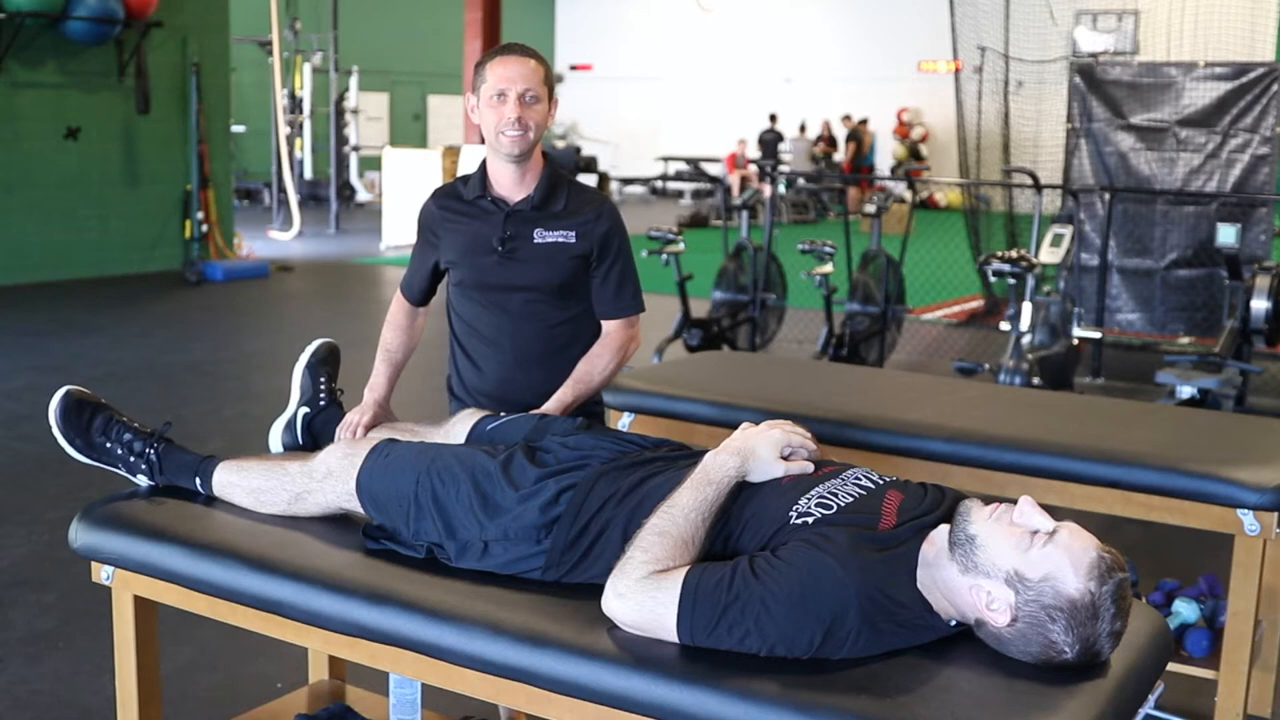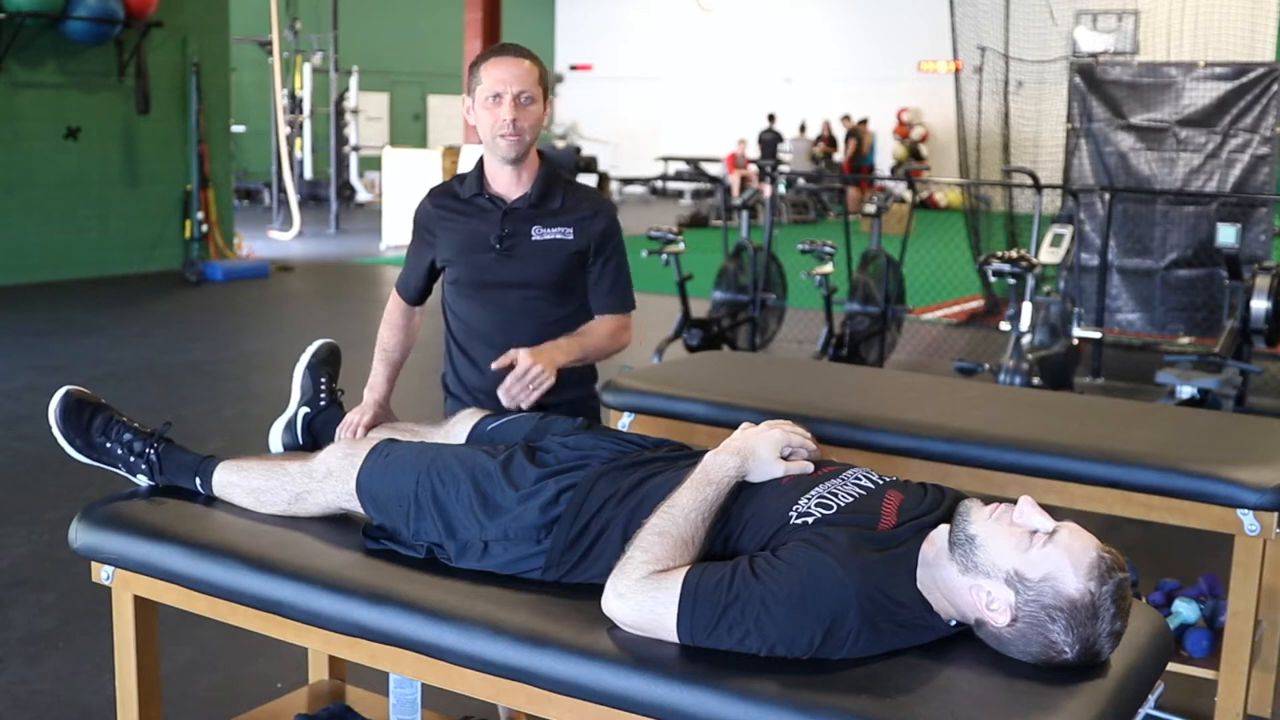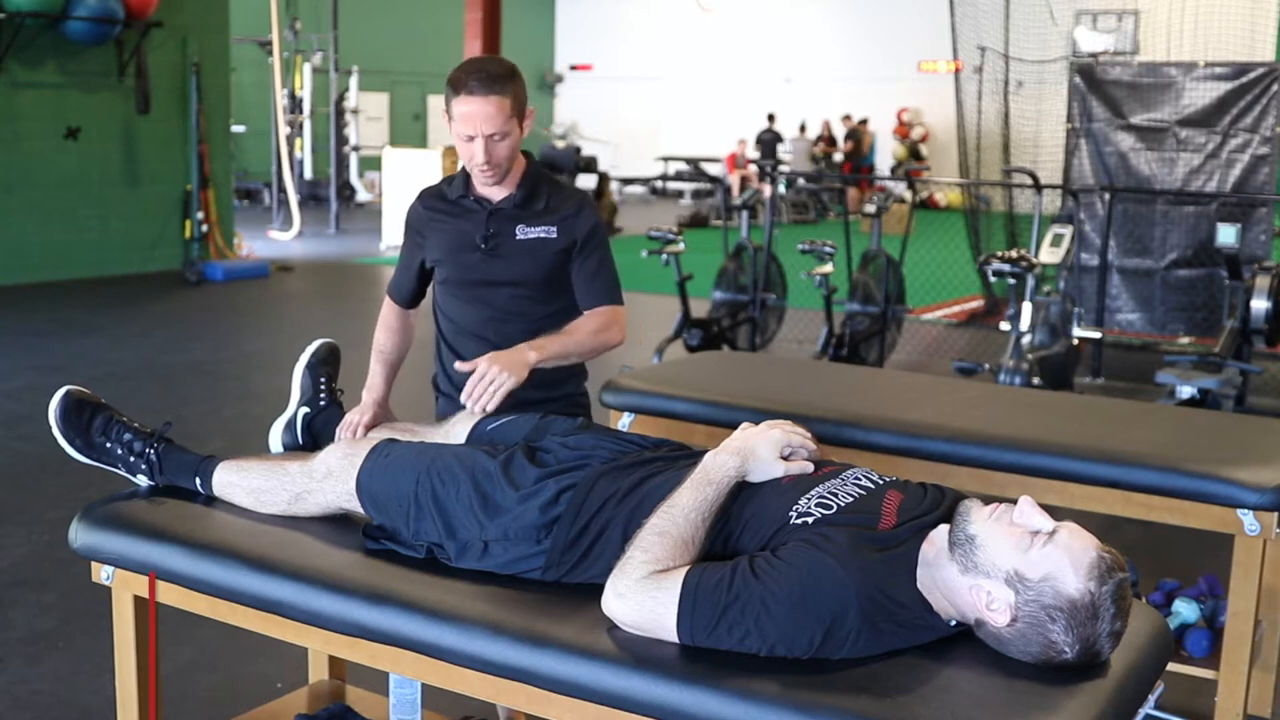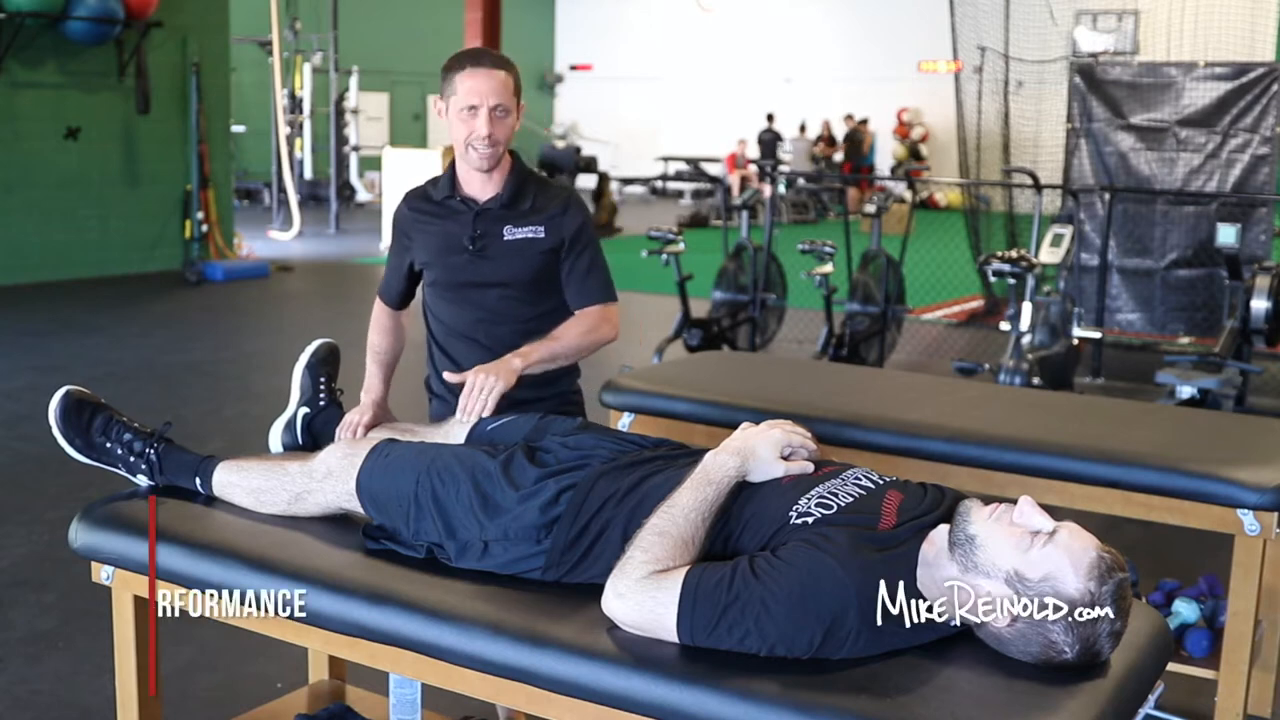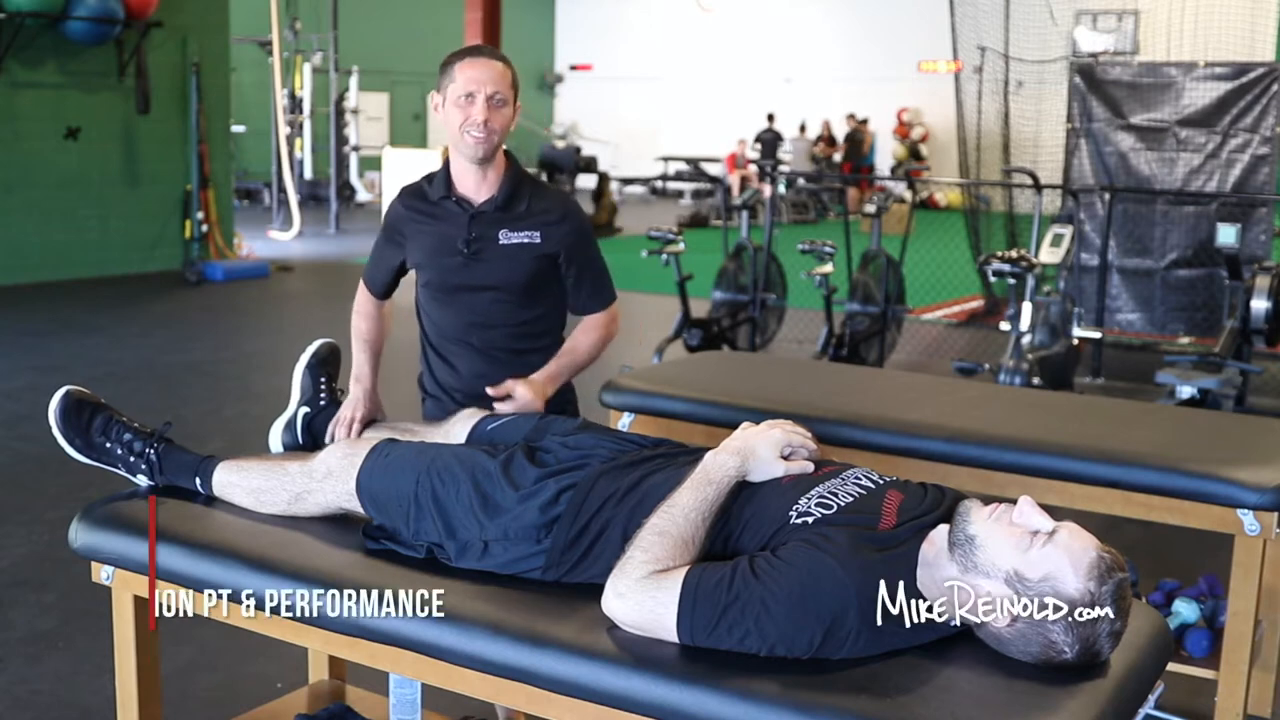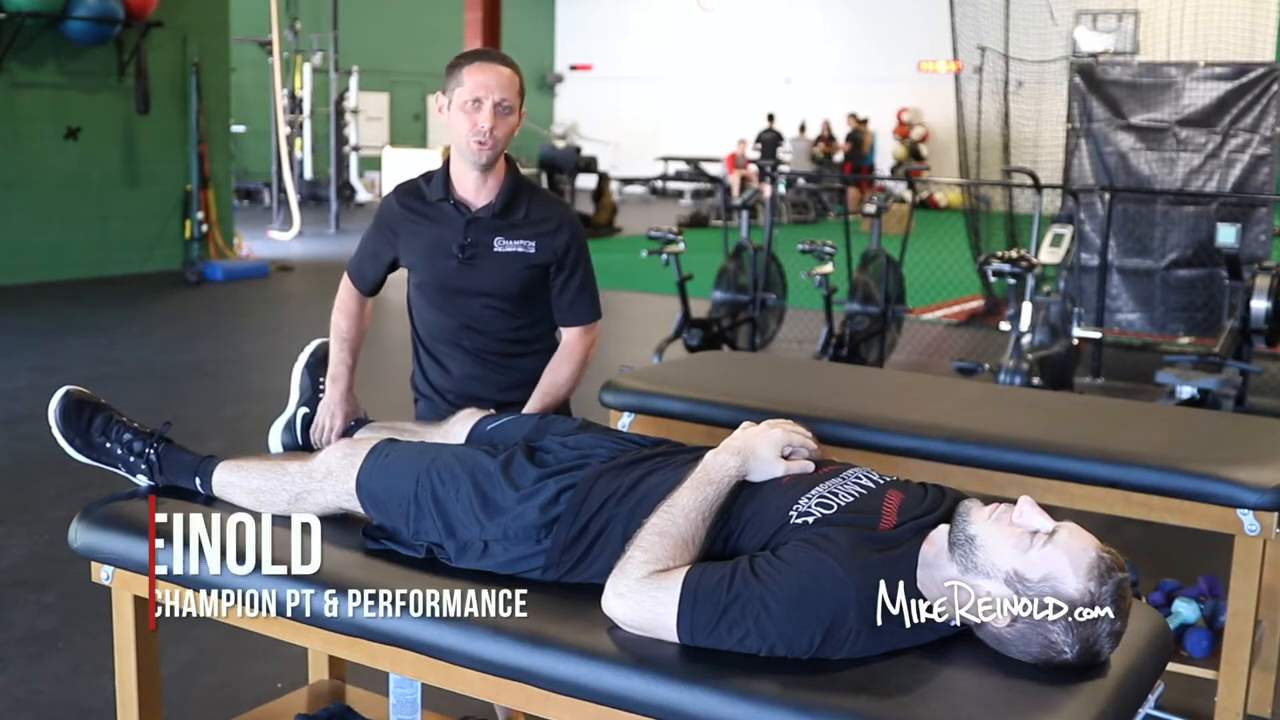
dt=0.3s
person 1, frame 1
left shoulder: (836, 595)
right shoulder: (937, 519)
left elbow: (632, 597)
left wrist: (733, 456)
right wrist: (751, 455)
left hip: (565, 513)
right hip: (645, 451)
left knee: (345, 472)
right knee: (469, 419)
left ankle: (172, 468)
right ankle: (345, 424)
person 1, frame 2
left shoulder: (838, 595)
right shoulder: (941, 517)
left elbow: (631, 599)
left wrist: (731, 460)
right wrist: (741, 451)
left hip: (565, 515)
right hip: (644, 455)
left knee: (339, 475)
right knee: (461, 422)
left ankle: (170, 467)
right ankle: (336, 427)
person 1, frame 3
left shoulder: (836, 595)
right shoulder: (940, 517)
left elbow: (632, 598)
left wrist: (733, 457)
right wrist: (755, 451)
left hip: (563, 513)
right hip: (646, 453)
left knee: (342, 471)
right knee: (469, 420)
left ankle: (173, 469)
right ankle: (344, 428)
person 1, frame 4
left shoulder: (838, 595)
right shoulder: (943, 518)
left elbow: (633, 599)
left wrist: (733, 459)
right wrist: (752, 452)
left hip: (566, 514)
right hip: (637, 453)
left knee: (342, 473)
right knee: (464, 422)
left ankle: (172, 469)
right ankle: (344, 427)
person 1, frame 5
left shoulder: (838, 597)
right shoulder: (943, 517)
left elbow: (633, 599)
left wrist: (733, 458)
right wrist: (766, 448)
left hip: (565, 514)
right hip: (643, 452)
left knee: (343, 473)
right knee: (460, 421)
left ankle: (171, 469)
right ankle: (344, 425)
person 1, frame 6
left shoulder: (839, 597)
right shoulder: (941, 516)
left elbow: (634, 598)
left wrist: (730, 456)
right wrist: (785, 454)
left hip: (567, 514)
right hip: (643, 453)
left knee: (344, 472)
right knee: (463, 421)
left ankle: (168, 469)
right ankle: (340, 430)
person 2, frame 1
left shoulder: (593, 215)
right shoulder: (444, 209)
left elbow: (622, 332)
right elbow: (410, 304)
left wrist: (553, 412)
right wrist: (375, 397)
person 2, frame 2
left shoulder: (588, 212)
right shoulder: (440, 208)
left elbow: (616, 325)
right elbow: (405, 303)
left wrist: (554, 352)
right wrist: (375, 396)
person 2, frame 3
left shoulder: (573, 212)
right shoulder: (429, 209)
left elbow: (609, 324)
right elbow: (399, 306)
left wrist: (526, 354)
right wrist: (374, 397)
right hip: (457, 420)
person 2, frame 4
left shoulder: (561, 210)
right shoulder: (416, 211)
left elbow: (601, 321)
right elbow: (390, 306)
left wrist: (515, 363)
right wrist: (373, 396)
left hip: (549, 419)
right hip: (452, 419)
person 2, frame 5
left shoulder: (557, 213)
right shoulder: (411, 208)
left elbow: (602, 318)
right elbow: (372, 294)
left wrist: (544, 383)
right wrist: (362, 388)
right hip: (446, 420)
person 2, frame 6
left shoulder: (554, 222)
right shoulder: (404, 208)
left elbow: (579, 336)
right elbow: (355, 288)
right wrist: (338, 389)
right hip: (438, 420)
